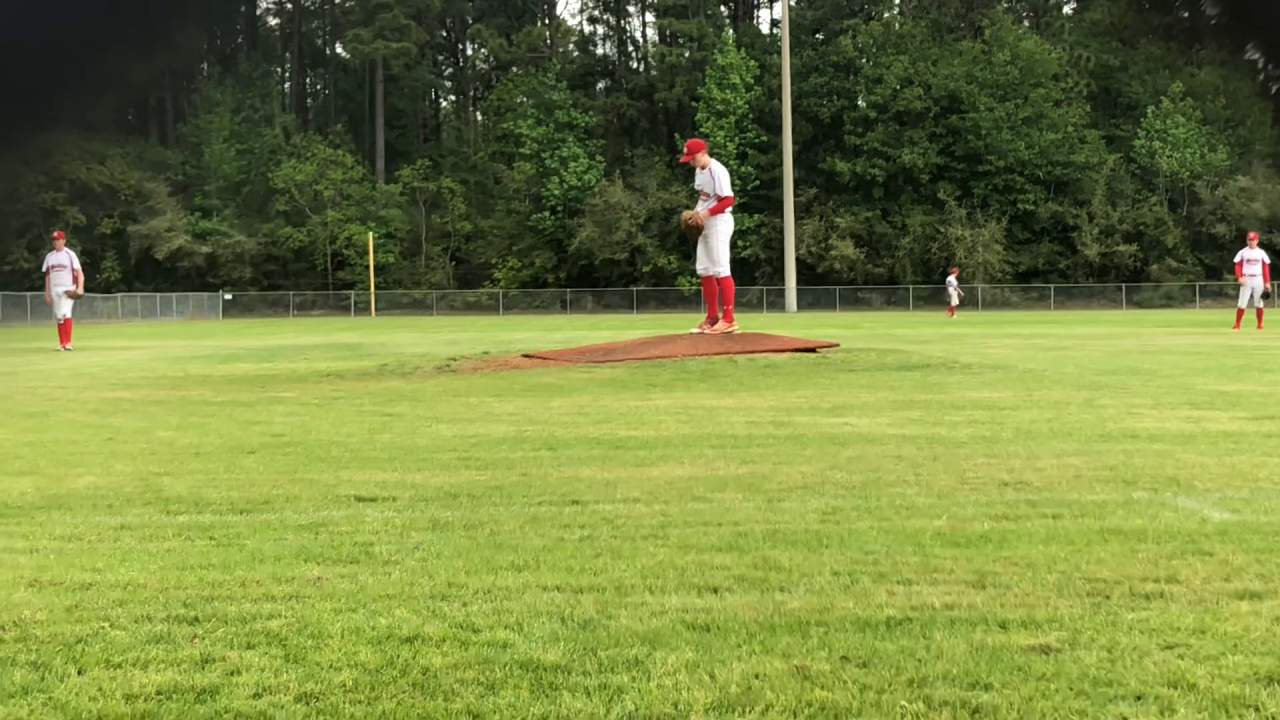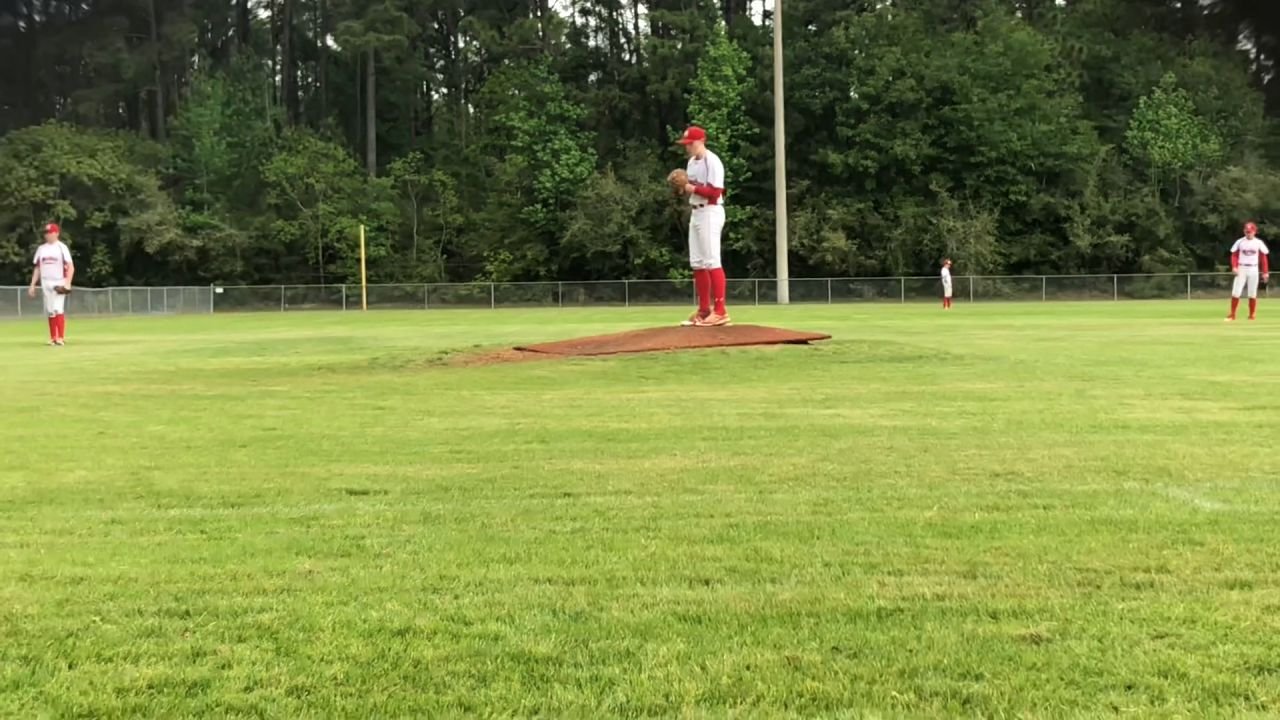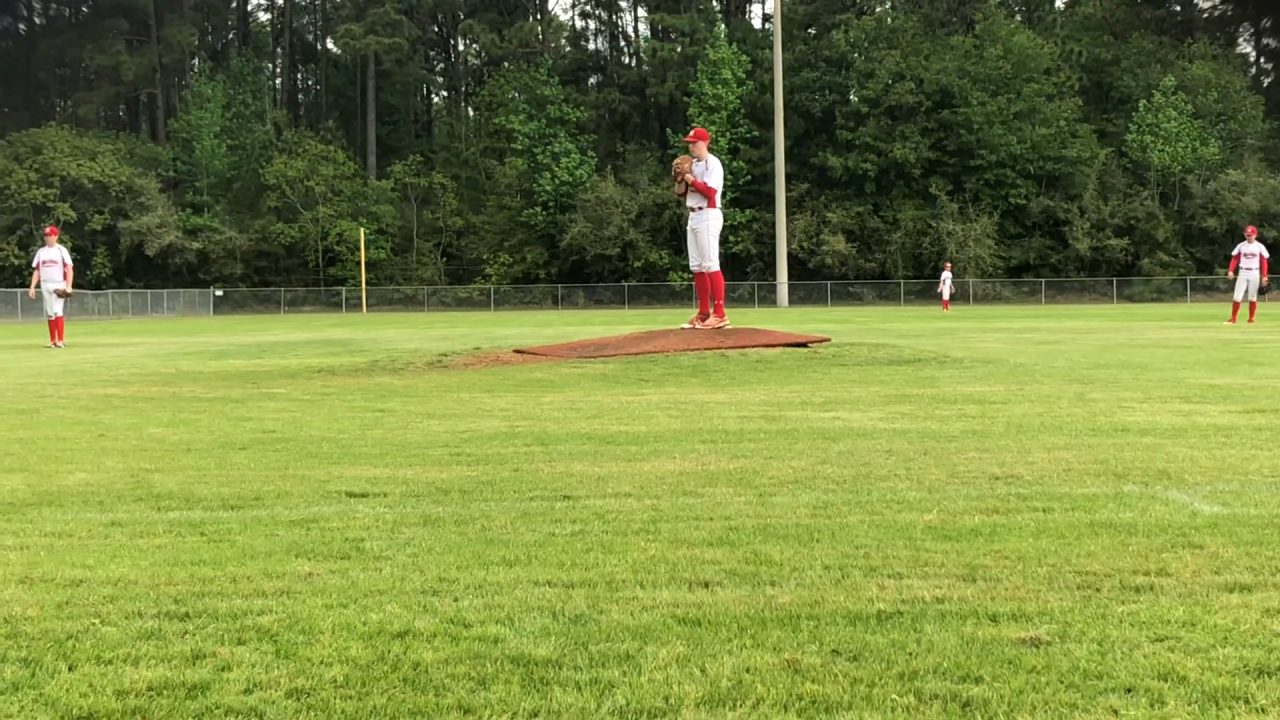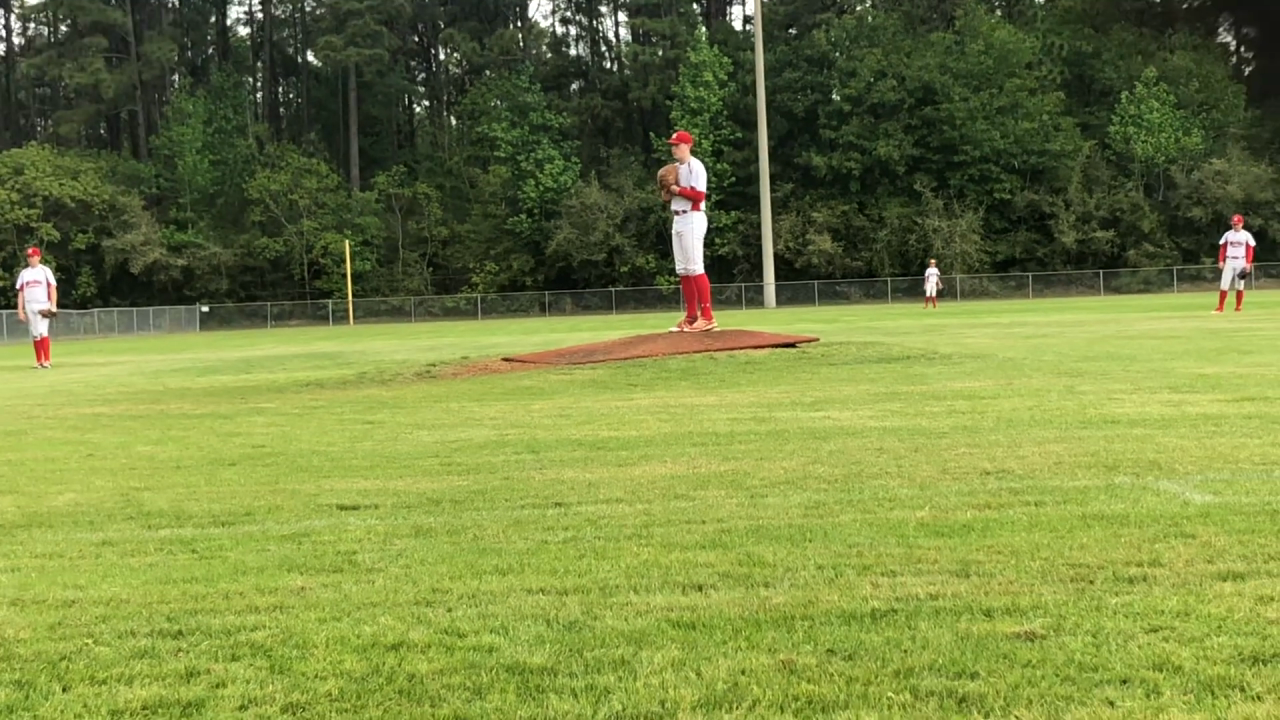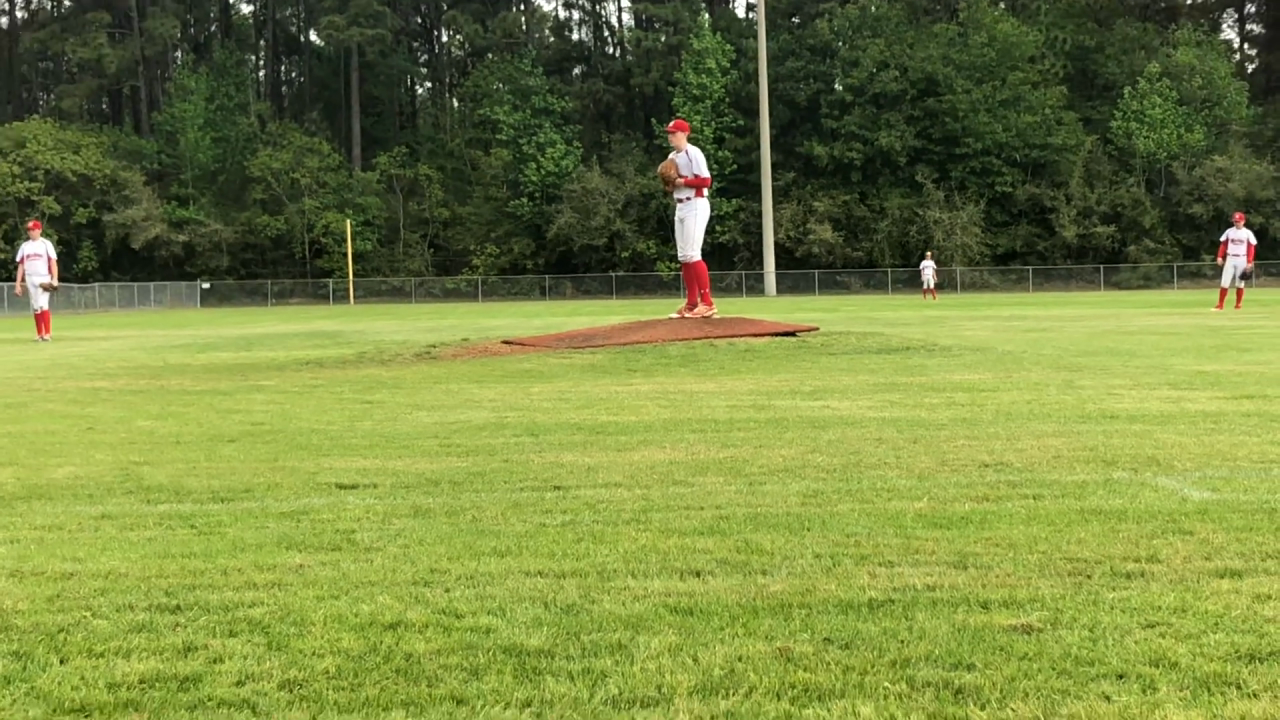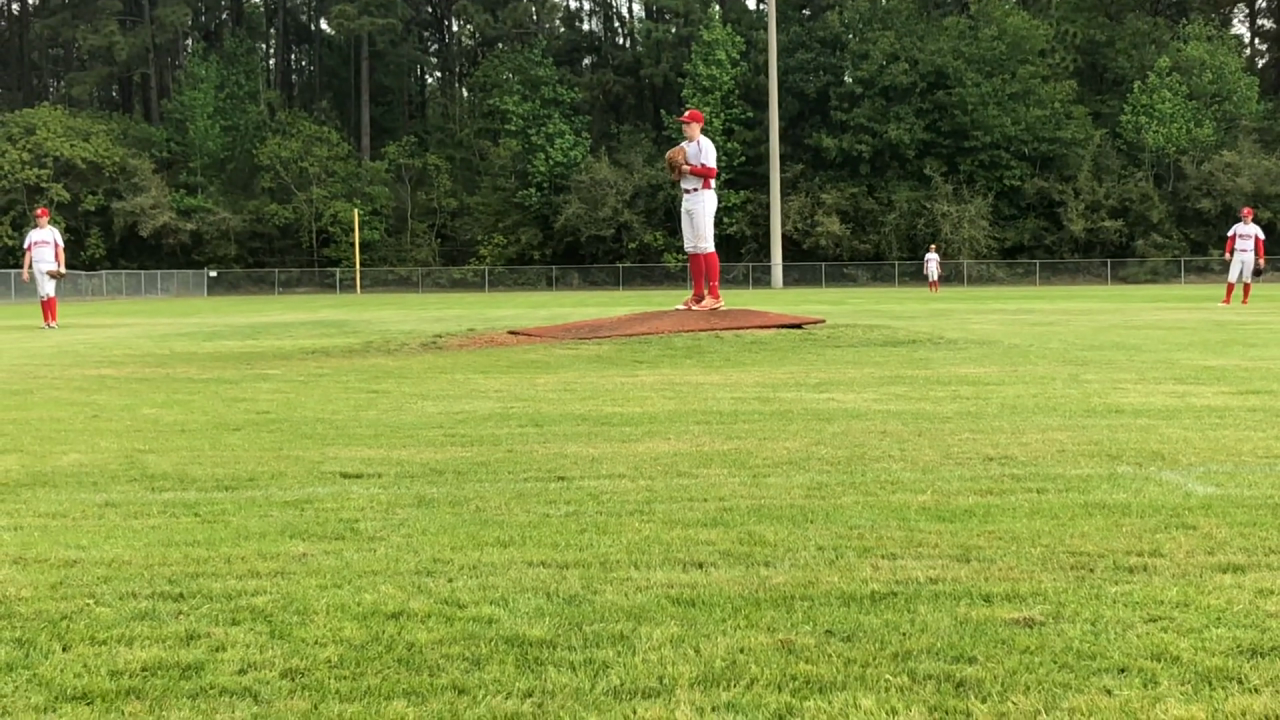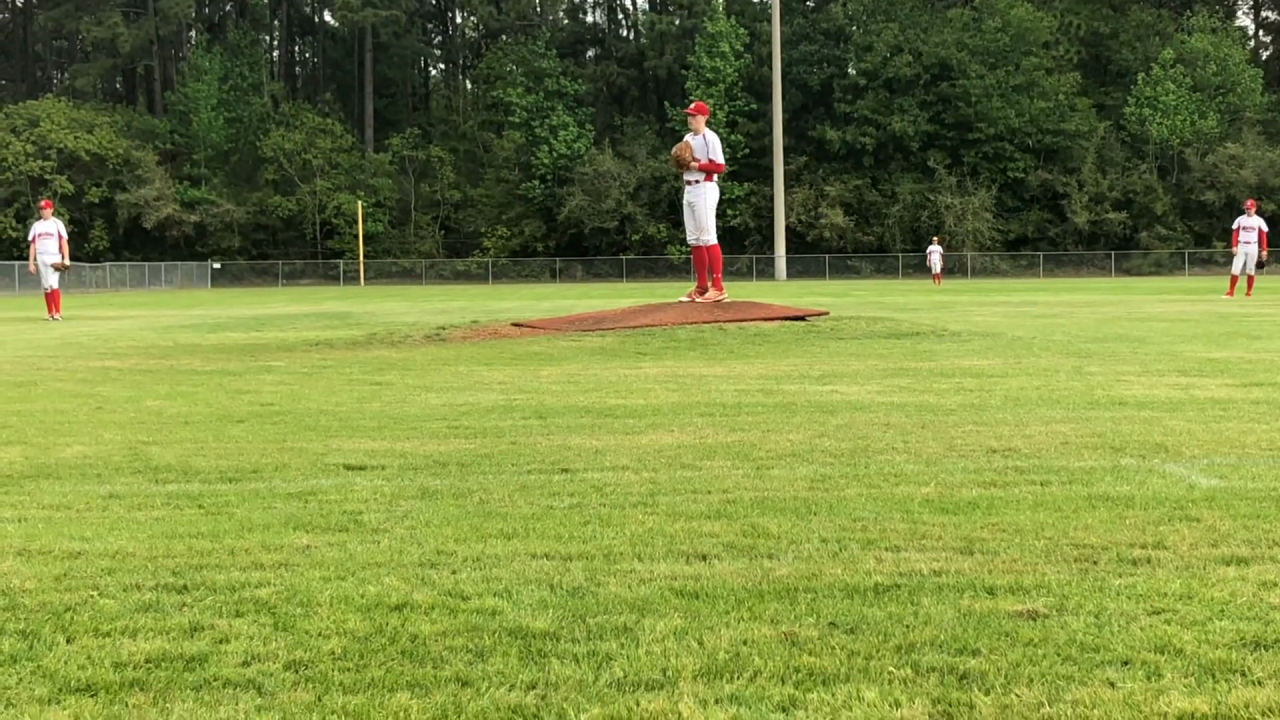
dt=0.3s
person 1, frame 1
left shoulder: (717, 171)
right shoulder: (699, 171)
left elbow: (729, 200)
left wrist: (707, 213)
right wrist: (697, 212)
left hip: (719, 222)
right hip: (705, 223)
left knee: (721, 270)
right knee: (704, 271)
left ankle: (728, 319)
right ankle: (712, 317)
person 1, frame 2
left shoulder: (712, 161)
right shoulder: (691, 162)
left elbow: (716, 192)
left wrist: (693, 188)
right wrist: (682, 187)
left hip: (710, 213)
right hip: (696, 213)
left knee: (712, 261)
right knee: (697, 263)
left ankle: (720, 312)
right ankle: (704, 310)
person 1, frame 3
left shoulder: (713, 163)
right shoulder: (692, 164)
left elbow: (710, 192)
right elbow: (683, 193)
left wrist: (692, 180)
right wrist: (681, 180)
left hip: (708, 216)
right hip: (693, 216)
left knee: (710, 265)
right knee: (696, 266)
left ankle: (719, 314)
right ankle: (704, 313)
person 1, frame 4
left shoulder: (695, 166)
left elbow: (700, 195)
right elbow: (670, 197)
left wrist: (677, 190)
right wrist: (666, 189)
left hip: (692, 219)
right hip: (677, 220)
left knee: (695, 268)
right knee: (682, 270)
left ankle: (707, 317)
right ankle: (691, 316)
person 1, frame 5
left shoulder: (693, 153)
right shoulder: (671, 157)
left elbow: (706, 181)
left wrist: (682, 182)
left hip: (695, 206)
right hip: (680, 207)
left knee: (692, 254)
right knee: (684, 257)
left ankle: (707, 302)
right ankle: (692, 303)
person 1, frame 6
left shoulder: (704, 144)
right shoulder: (683, 146)
left elbow: (711, 172)
left wrist: (688, 168)
left hip: (703, 198)
right hip: (686, 198)
left knee: (705, 245)
right knee: (691, 248)
left ankle: (714, 295)
right ankle: (698, 294)
person 1, frame 7
left shoulder: (710, 138)
right shoulder: (687, 138)
left elbow: (720, 167)
left wrist: (695, 165)
left hip: (704, 190)
right hip: (689, 190)
left knee: (707, 238)
right knee: (694, 240)
left ankle: (718, 287)
right ankle: (701, 286)
